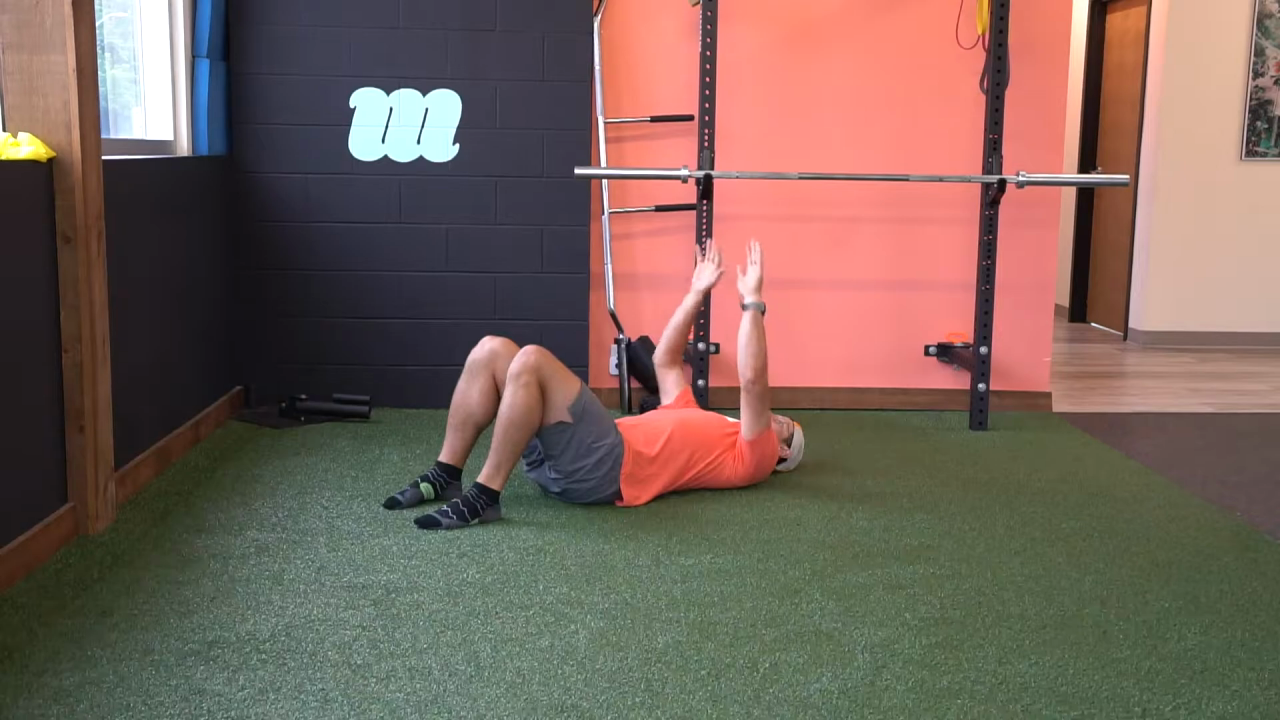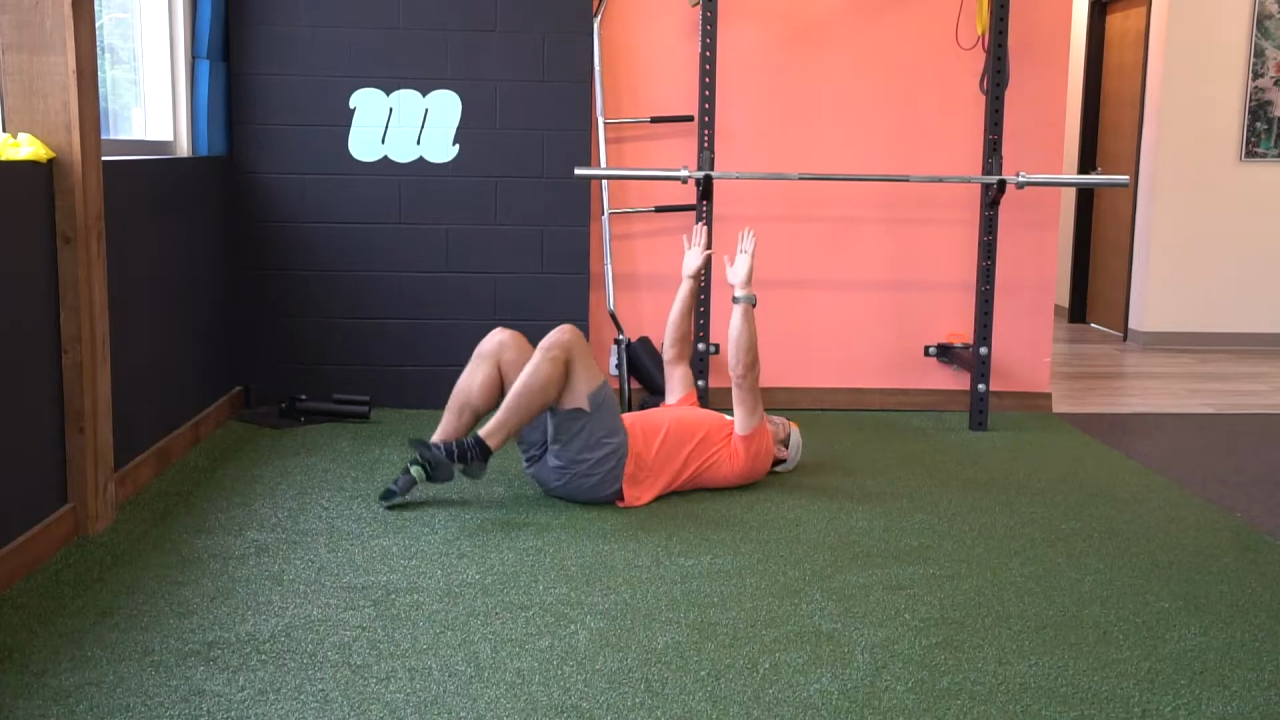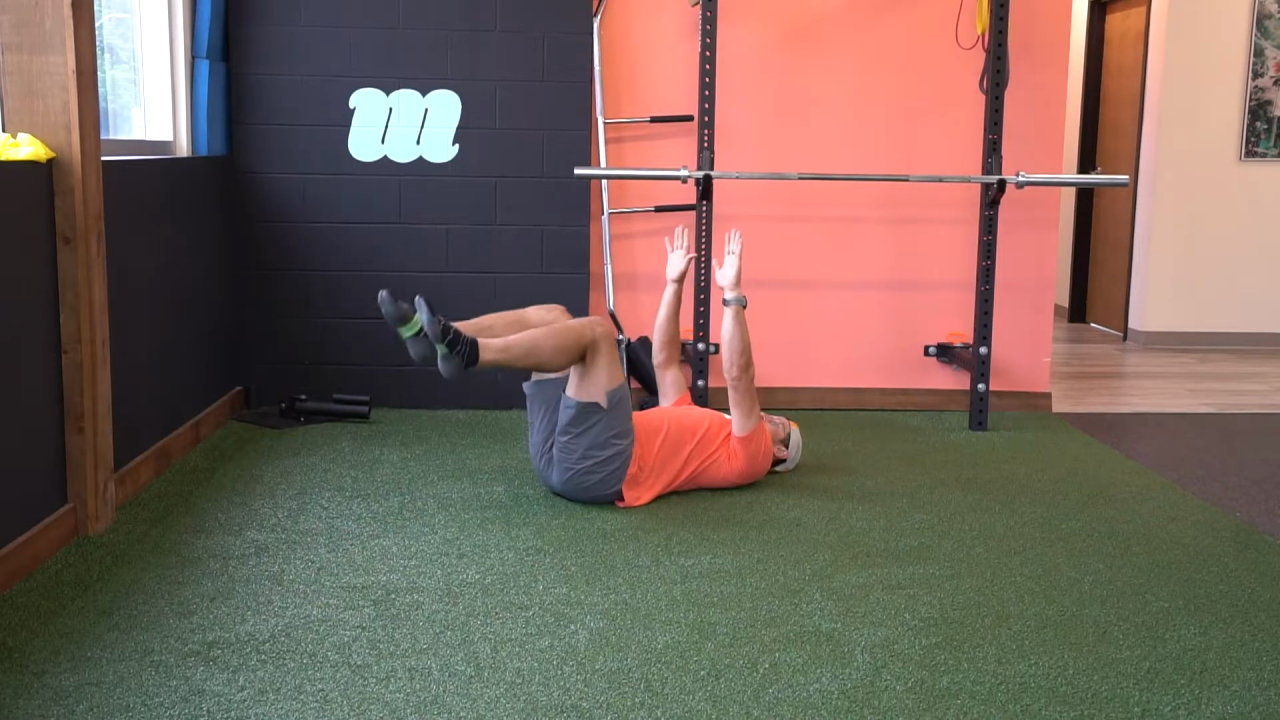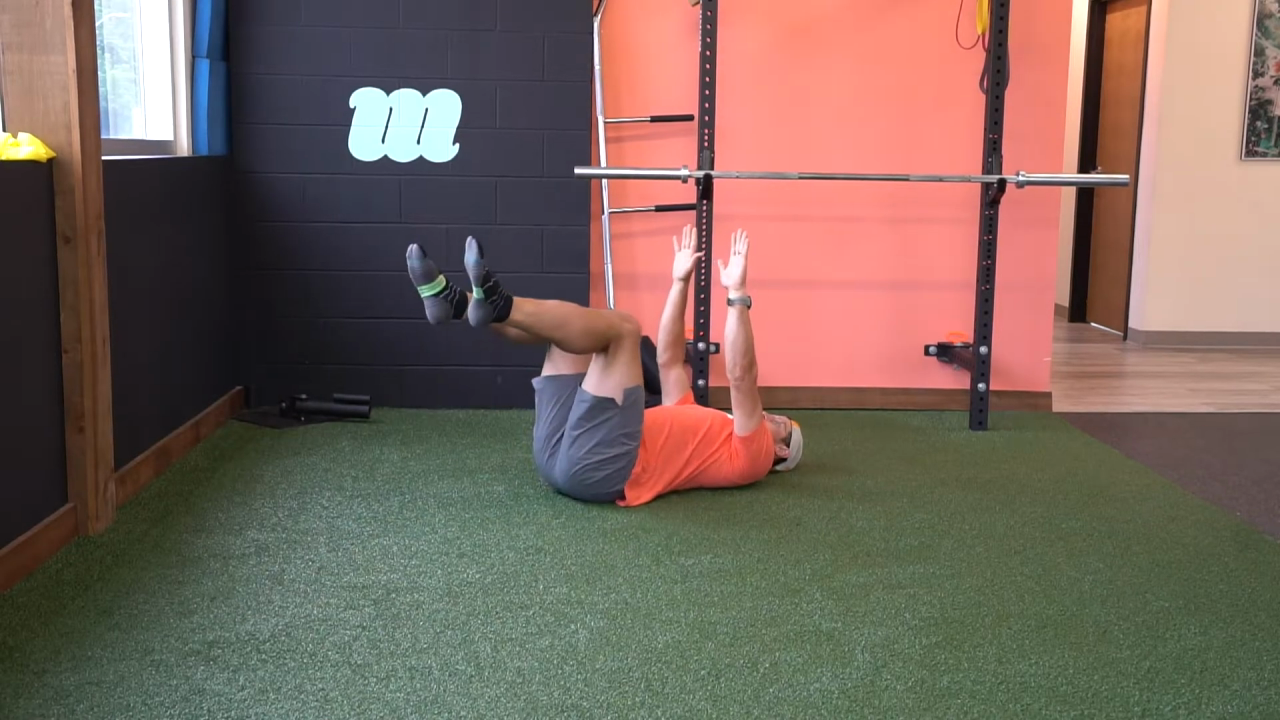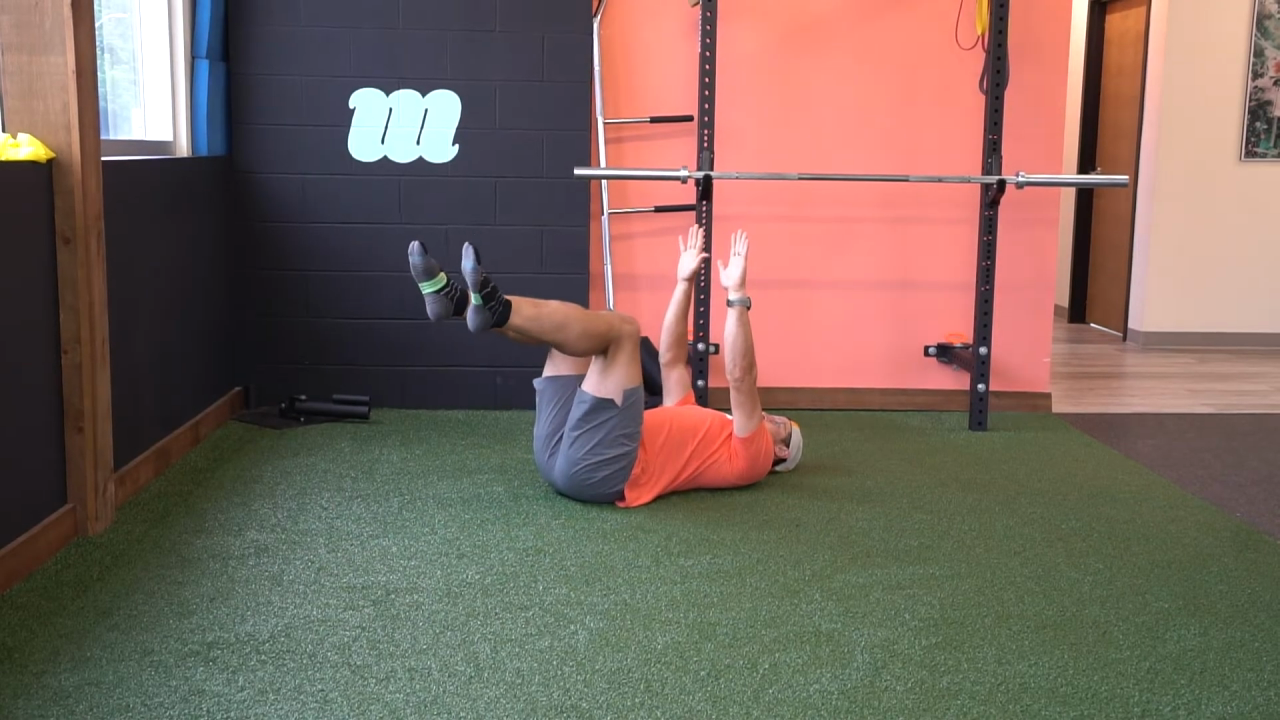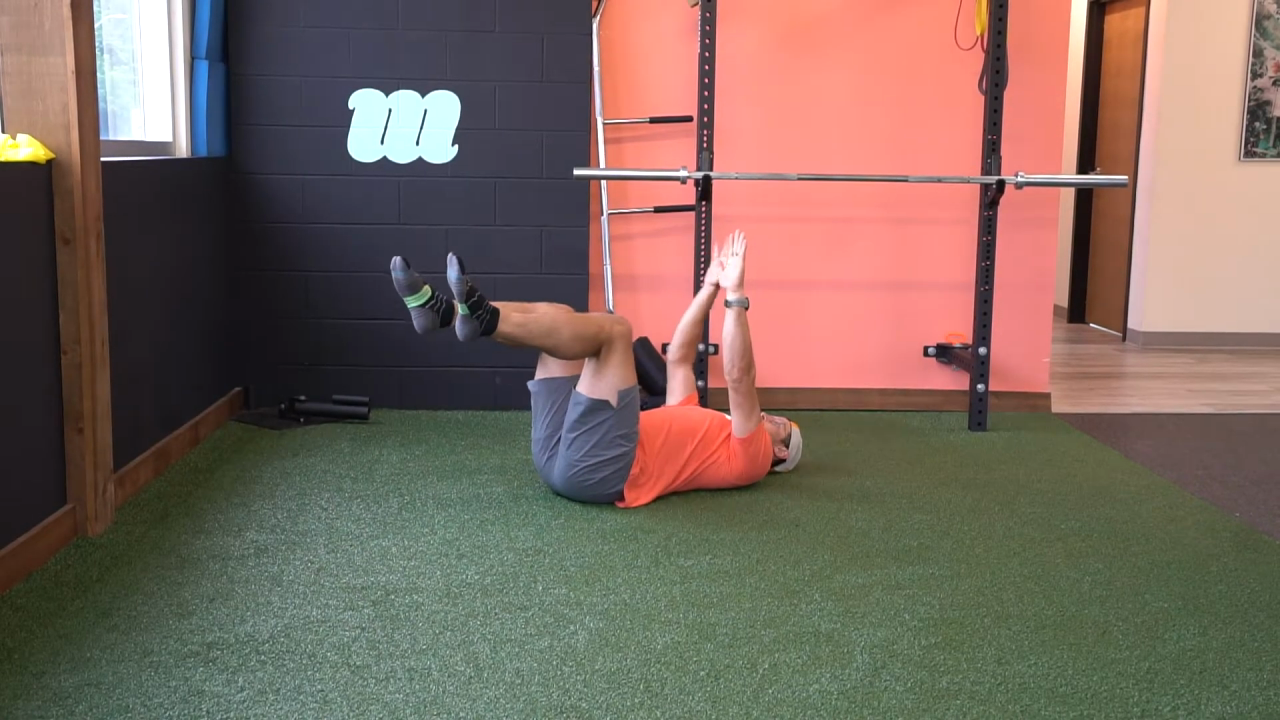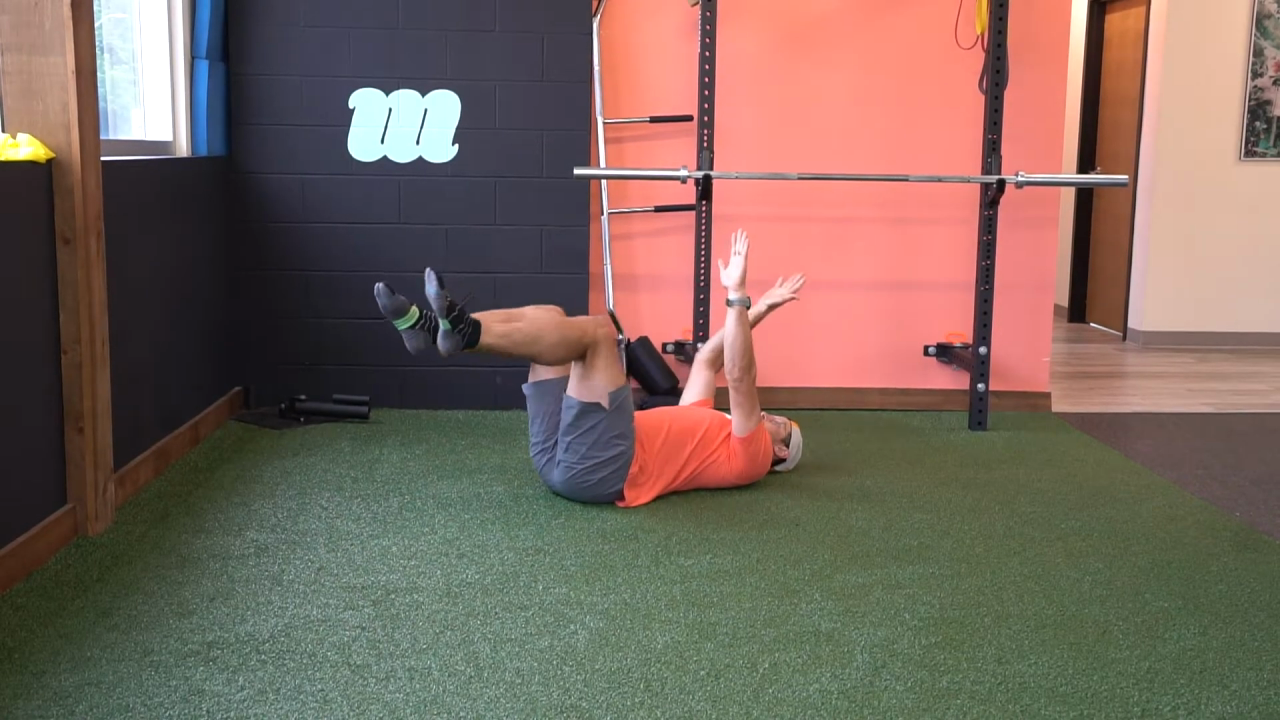
dt=0.4s
person 1, frame 1
left shoulder: (751, 458)
right shoulder: (704, 425)
left elbow: (753, 382)
right elbow: (664, 359)
left wrist: (752, 302)
right wrist: (698, 293)
left hip: (602, 467)
right hip: (560, 458)
left knee: (531, 362)
right knee: (492, 350)
left ankle: (484, 495)
right ankle: (444, 476)
person 1, frame 2
left shoulder: (748, 456)
right shoulder: (701, 426)
left elbow: (744, 375)
right elbow: (674, 355)
left wrist: (742, 292)
right wrist: (689, 280)
left hip: (601, 466)
right hip: (560, 456)
left knee: (564, 338)
right knee: (500, 342)
left ankle: (478, 448)
right ankle: (436, 457)
person 1, frame 3
left shoulder: (748, 455)
right shoulder: (698, 426)
left elbow: (738, 376)
right elbow: (665, 359)
left wrist: (733, 295)
right wrist: (675, 283)
left hip: (600, 466)
right hip: (560, 453)
left knee: (596, 330)
right knee: (552, 317)
left ankle: (465, 353)
right ankle: (428, 335)
person 1, frame 4
left shoulder: (750, 455)
right shoulder: (700, 424)
left elbow: (741, 377)
right elbow: (669, 358)
left wrist: (737, 294)
right wrist: (681, 282)
left hip: (601, 465)
right hip: (563, 449)
left knee: (621, 326)
right knee: (566, 317)
left ankle: (497, 306)
right ankle: (454, 302)
person 1, frame 5
left shoulder: (750, 456)
right shoulder: (700, 424)
left elbow: (741, 379)
right elbow: (671, 358)
left wrist: (737, 295)
right wrist: (685, 282)
left hip: (599, 465)
right hip: (562, 448)
left knee: (622, 328)
right knee: (566, 318)
left ankle: (496, 310)
right ankle: (454, 299)
person 1, frame 6
left shoulder: (749, 456)
right shoulder: (700, 425)
left elbow: (739, 379)
right elbow: (678, 357)
left wrist: (735, 296)
right wrist: (710, 287)
left hip: (599, 466)
right hip: (561, 450)
left knee: (611, 328)
right knee: (558, 318)
left ankle: (485, 320)
right ankle: (441, 310)
person 1, frame 7
left shoulder: (749, 455)
right shoulder: (705, 426)
left elbow: (740, 379)
right elbow: (708, 360)
left wrist: (738, 298)
right wrist: (758, 310)
left hip: (598, 466)
right hip: (561, 452)
left knee: (596, 331)
right knee: (546, 319)
left ankle: (468, 333)
right ankle: (430, 328)
